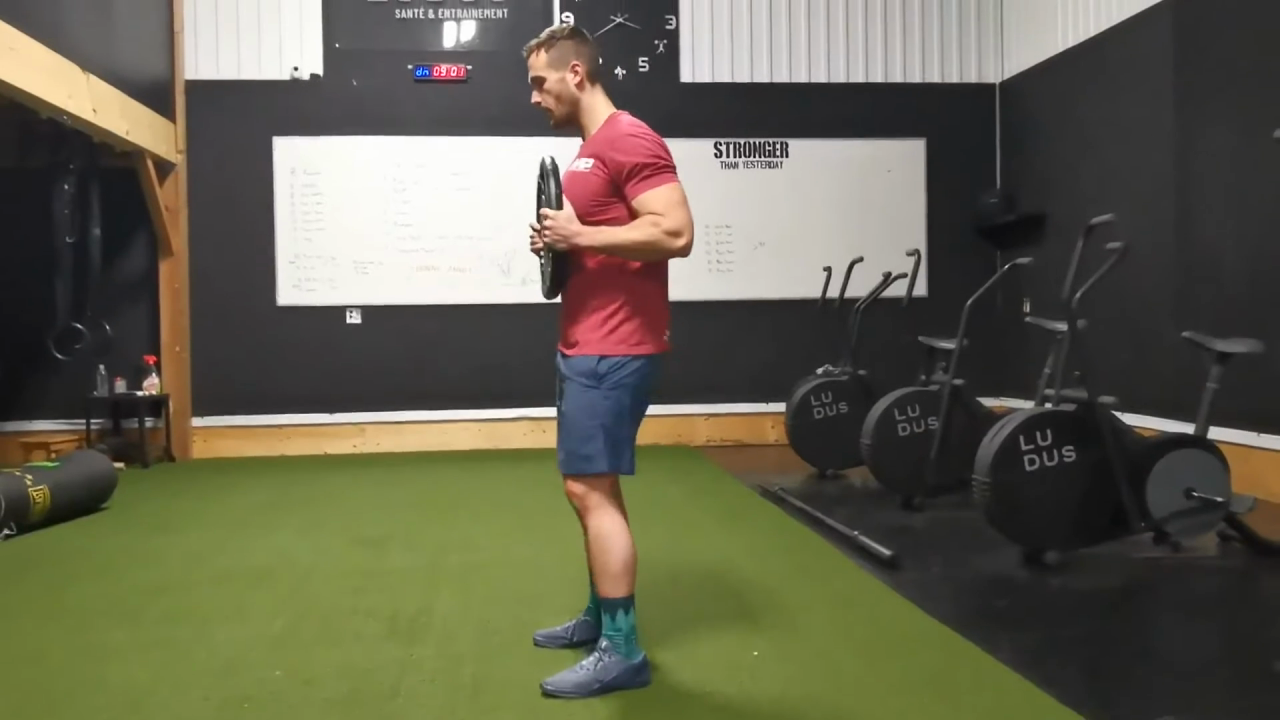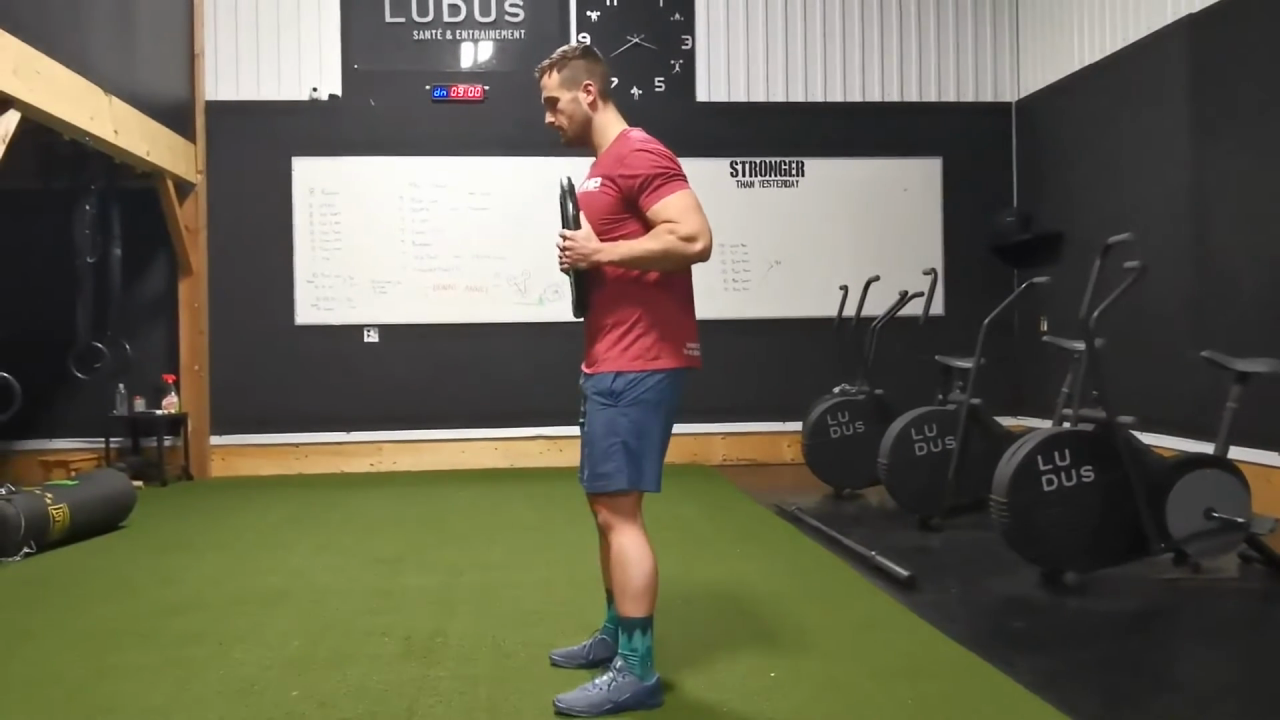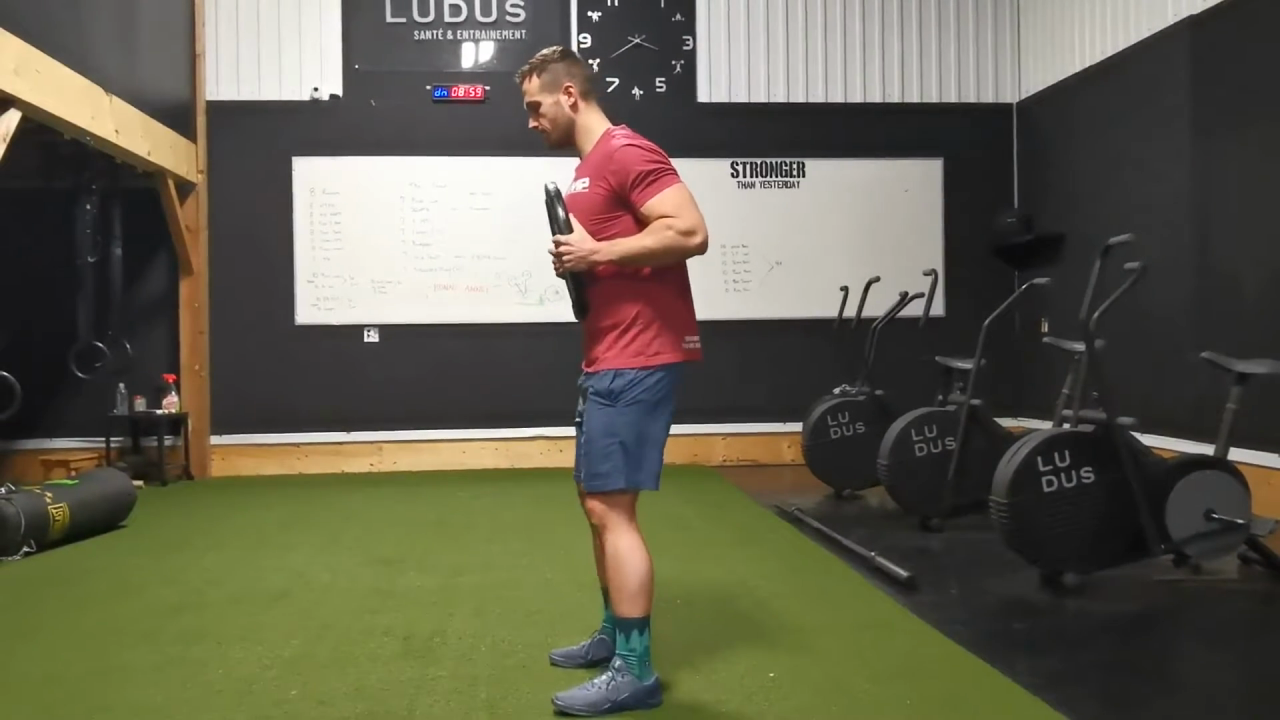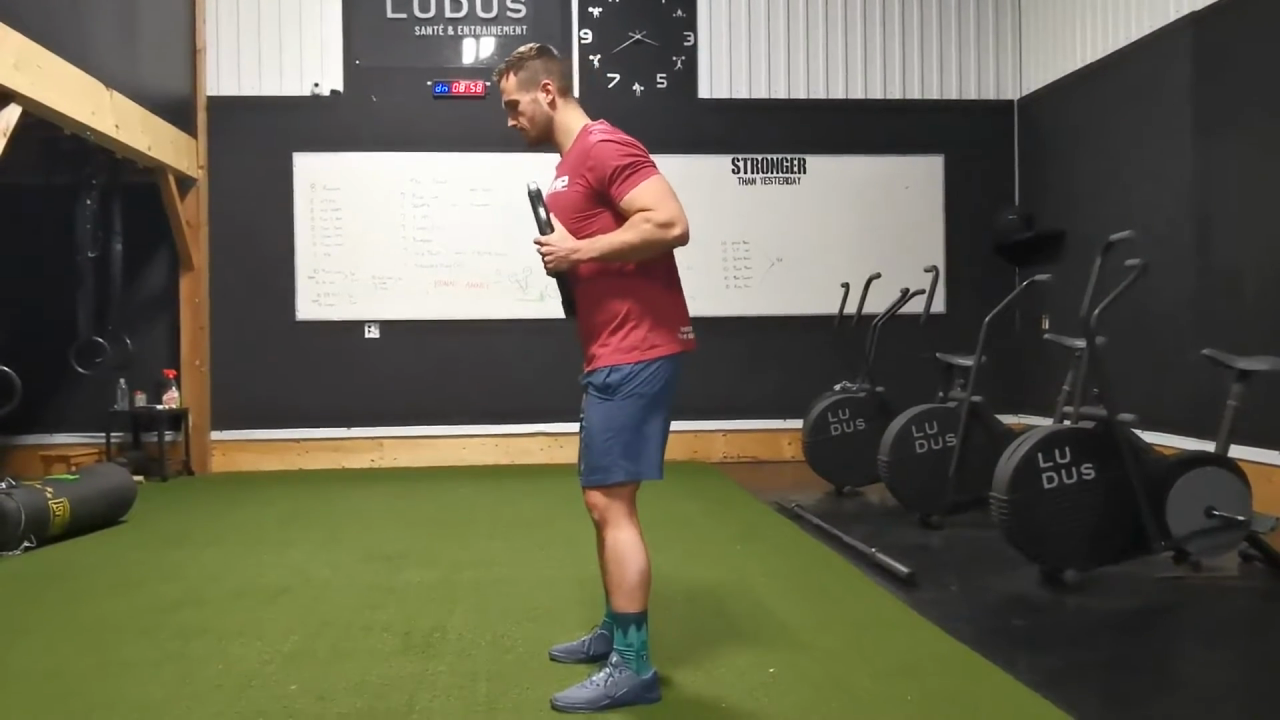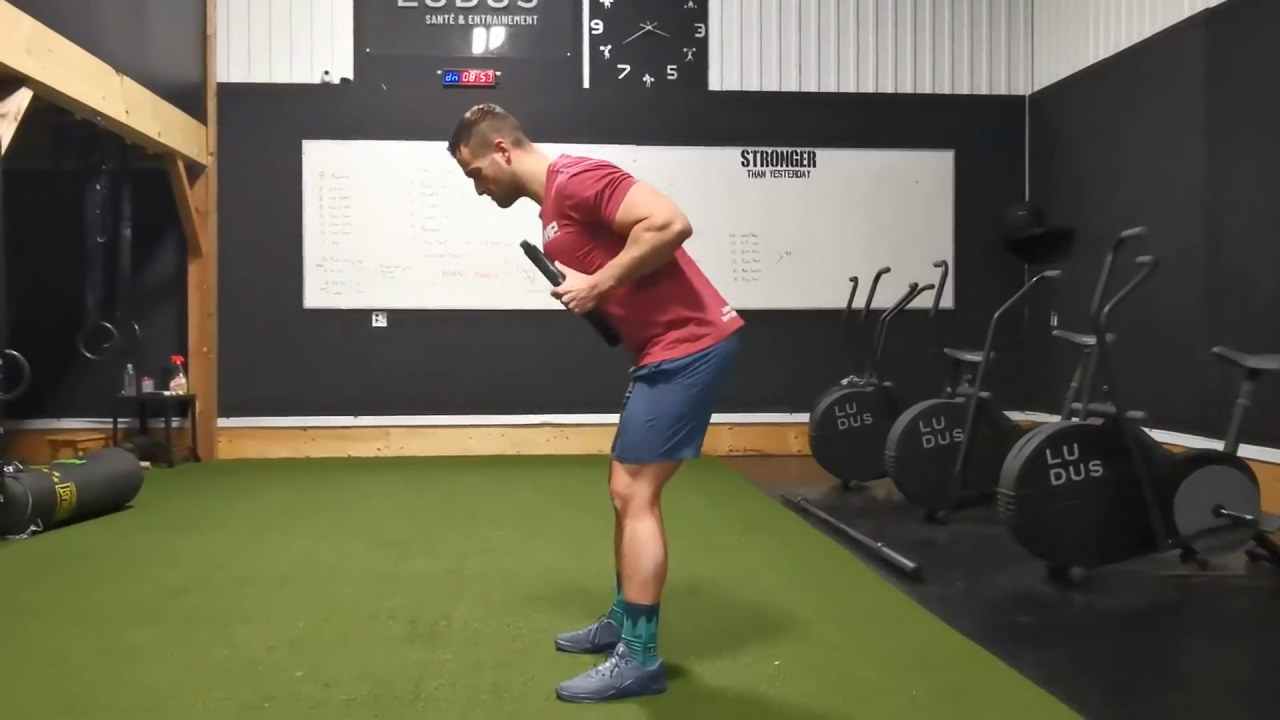
dt=1s
person 1, frame 1
left shoulder: (630, 142)
right shoulder: (588, 153)
left elbow: (675, 233)
left wrist: (583, 236)
right wrist: (560, 240)
left hip: (615, 346)
right hip: (585, 344)
left knee: (588, 489)
right knee: (593, 487)
left ankle: (622, 650)
right ankle: (599, 616)
person 1, frame 2
left shoulder: (638, 156)
right shoulder: (603, 167)
left elbow: (693, 239)
left wrist: (601, 252)
right wrist: (585, 257)
left hip: (639, 362)
right hip: (612, 360)
left knee: (619, 511)
right knee: (607, 506)
right ankle: (615, 635)
person 1, frame 3
left shoulder: (626, 153)
right shoulder: (589, 168)
left elbow: (690, 232)
left wrist: (596, 252)
right wrist: (576, 259)
left hip: (638, 359)
right hip: (609, 358)
left knee: (610, 508)
right knee: (597, 500)
right ankle: (613, 634)
person 1, frame 4
left shoulder: (604, 148)
right shoulder: (573, 163)
left elbow: (670, 225)
left wrist: (577, 250)
right wrist: (567, 255)
left hip: (635, 352)
right hip: (612, 354)
left knee: (610, 503)
right knee: (605, 500)
right ankle: (615, 632)
person 1, frame 5
left shoulder: (576, 180)
right shoulder: (554, 205)
left elbow: (670, 224)
left wrist: (598, 285)
right wrist: (582, 292)
left hip: (689, 345)
right hip: (667, 348)
left knee: (634, 493)
right knee: (629, 491)
left ankle: (639, 657)
right ankle: (623, 620)
